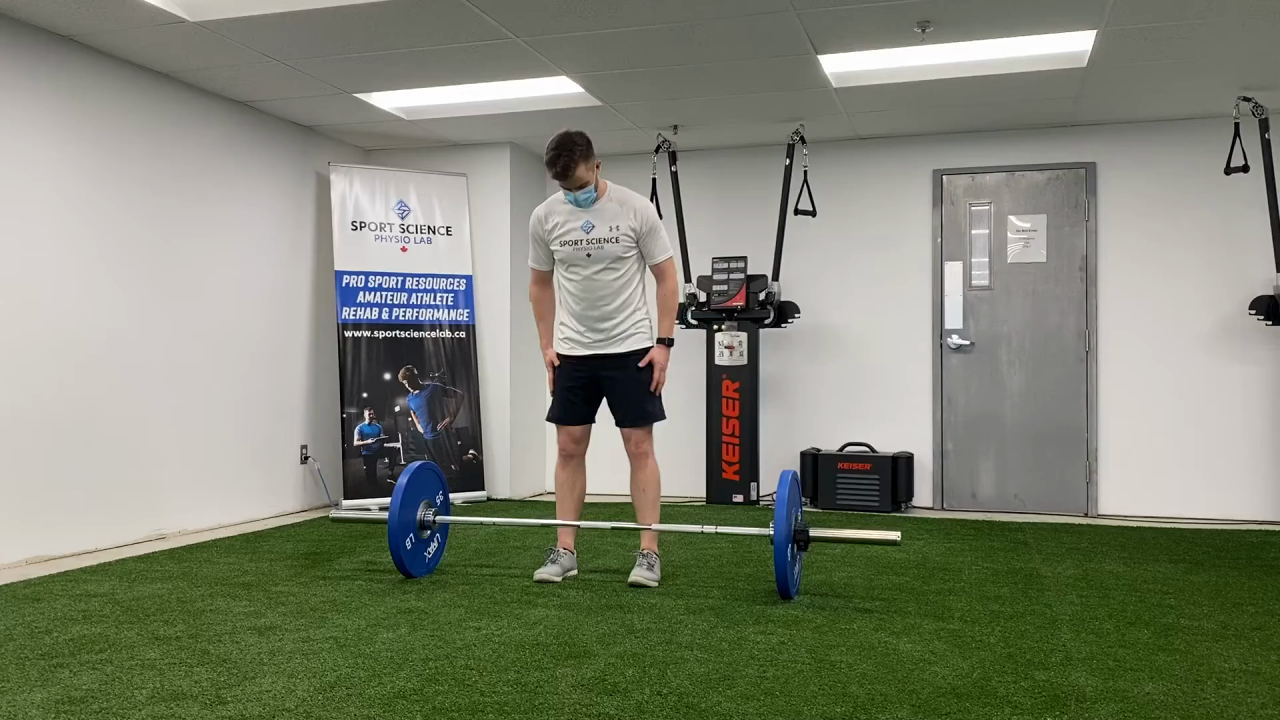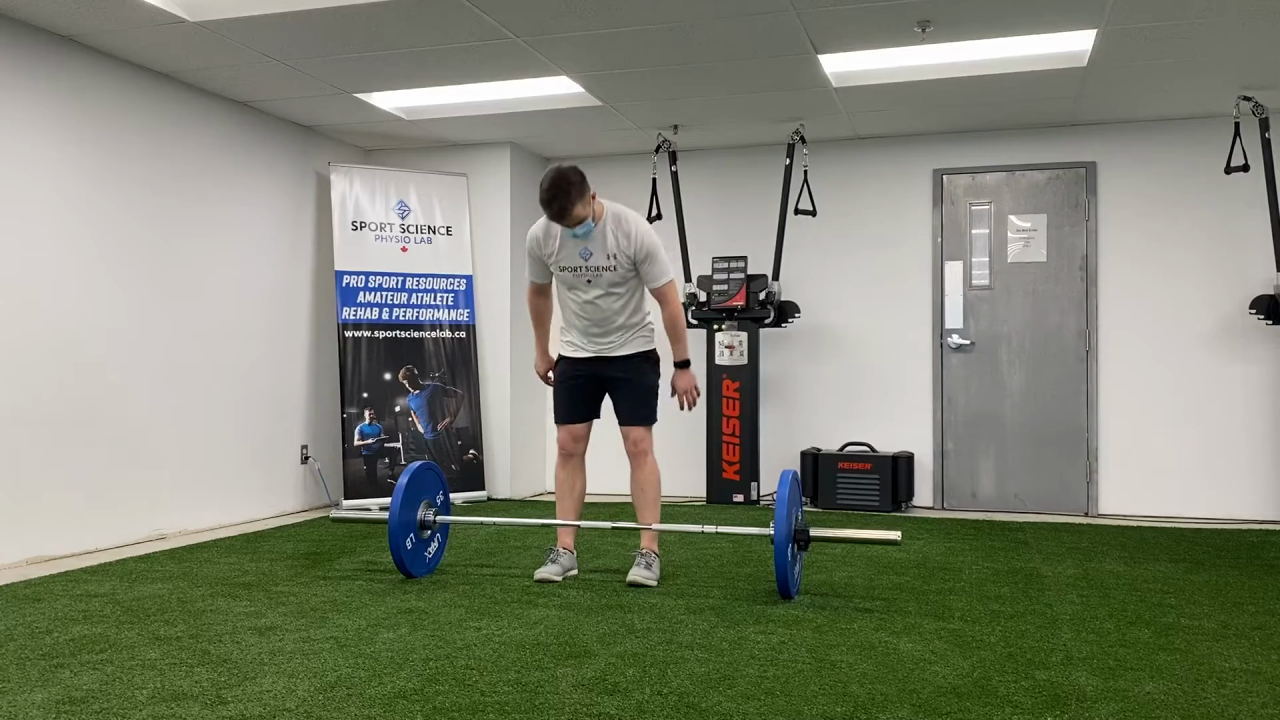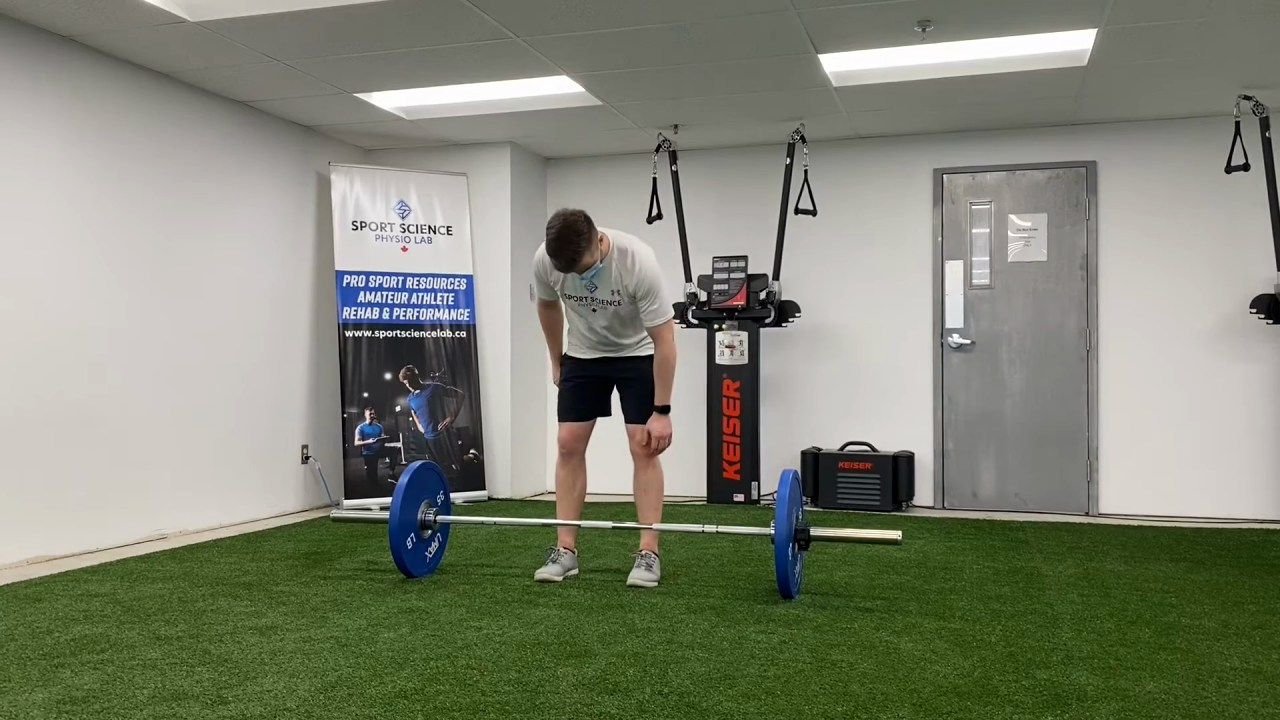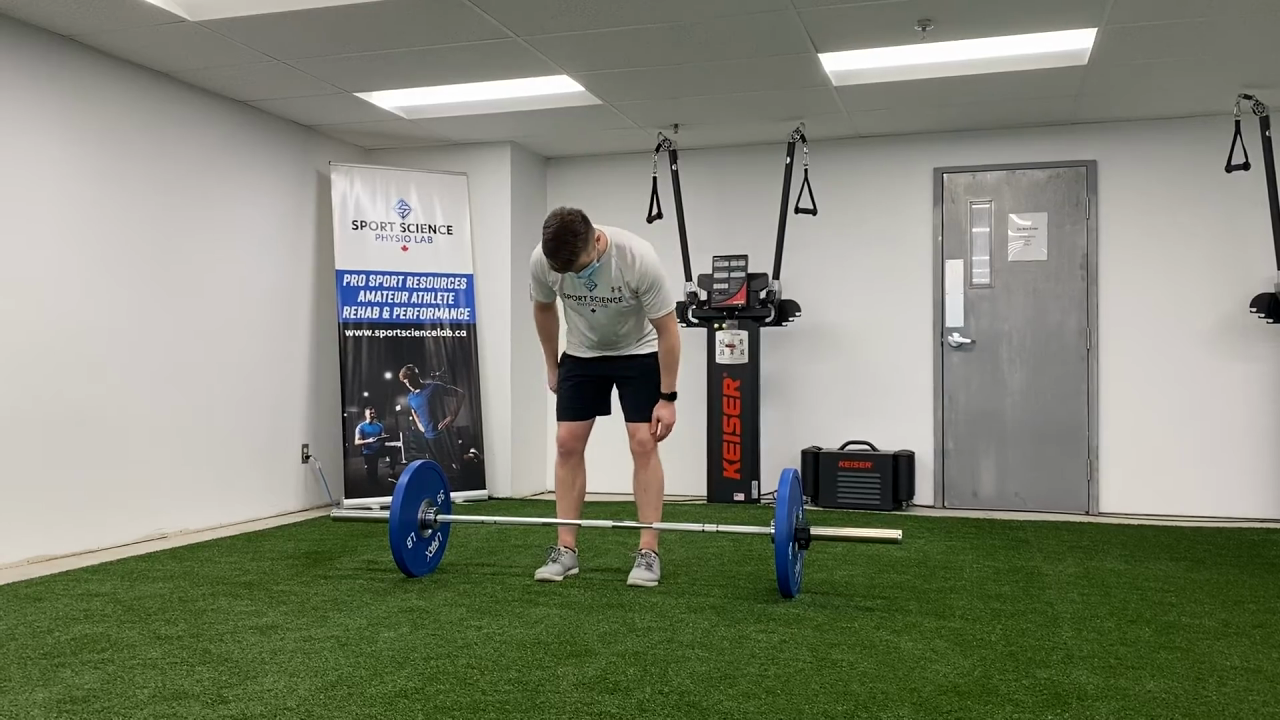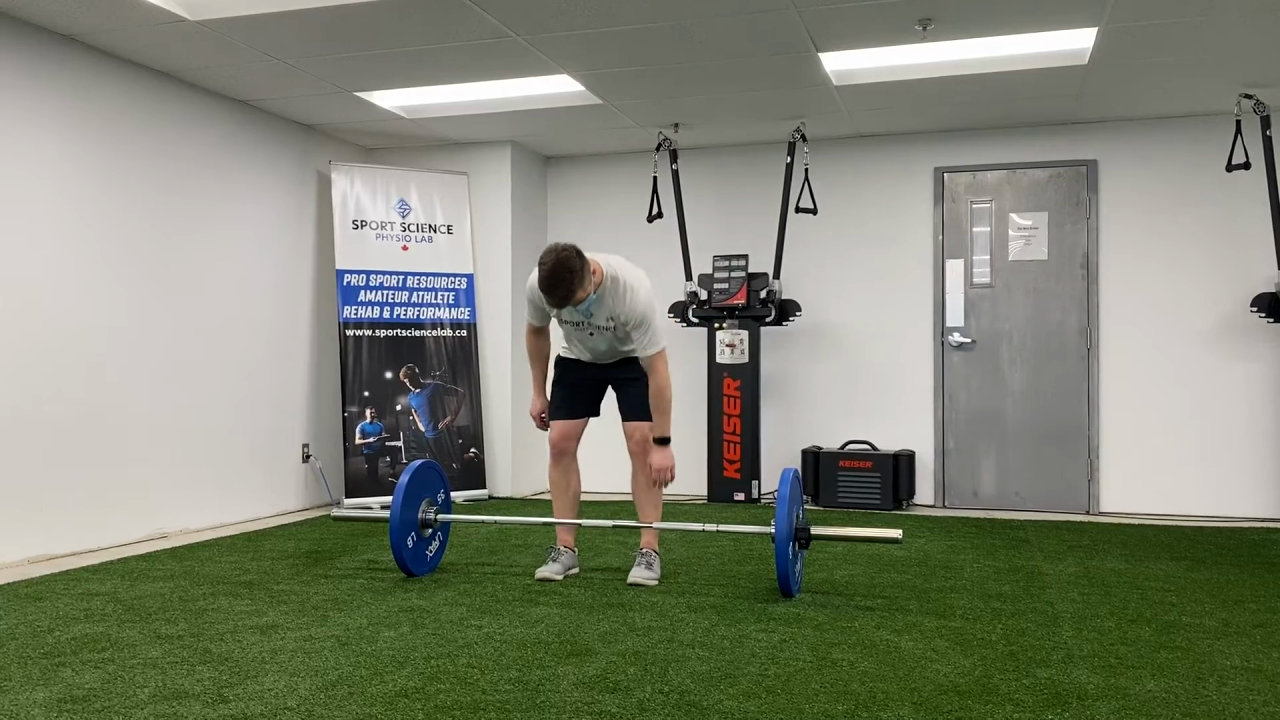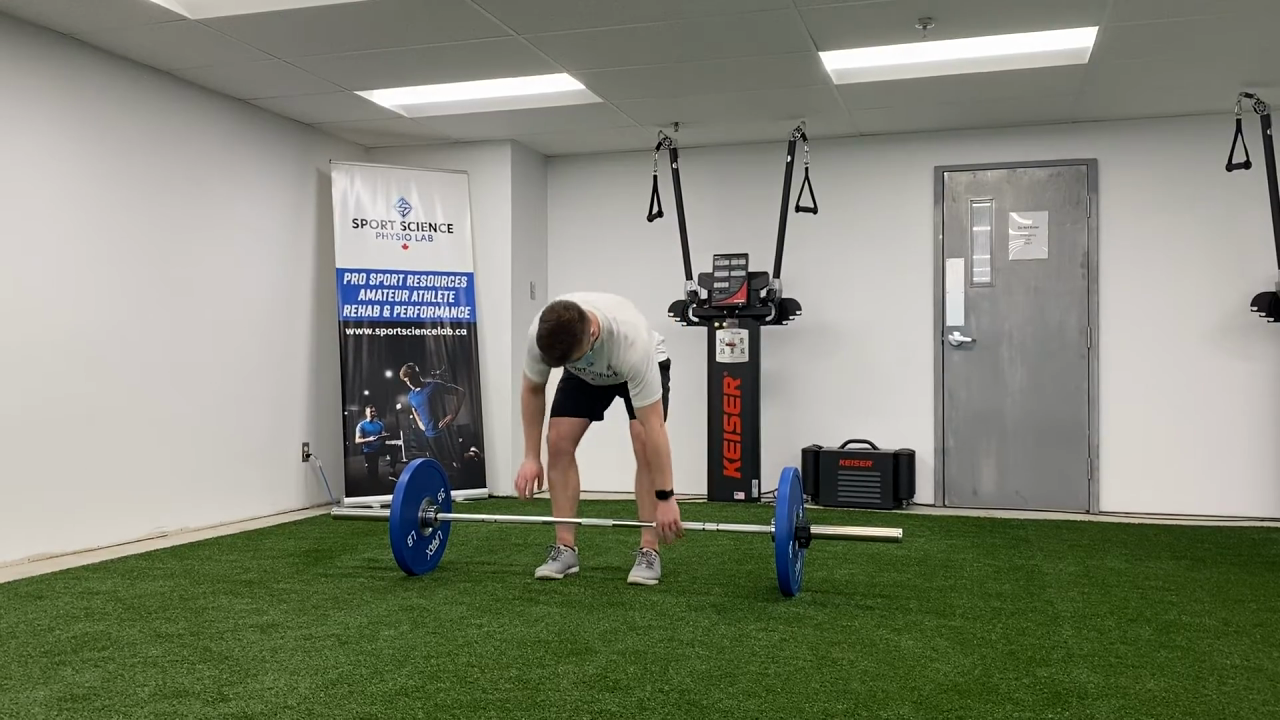
dt=0.3s
person 1, frame 1
left shoulder: (636, 210)
right shoulder: (544, 217)
left elbow: (666, 279)
right elbow: (541, 283)
left wrist: (663, 344)
right wrist: (546, 345)
left hip: (630, 351)
right hip: (572, 353)
left knee: (639, 448)
right knee: (569, 447)
left ankle: (649, 552)
right ankle: (565, 550)
person 1, frame 2
left shoulder: (634, 231)
right shoulder: (540, 237)
left elbow: (669, 301)
right elbow: (539, 294)
left wrist: (682, 365)
right wrist: (541, 351)
left hip: (632, 354)
right hip: (575, 356)
left knee: (639, 447)
right knee: (569, 447)
left ankle: (648, 551)
right ankle: (565, 550)
person 1, frame 3
left shoulder: (638, 262)
right shoulder: (544, 260)
left elbow: (663, 340)
left wrist: (661, 411)
right wrist: (556, 361)
left hip: (638, 356)
right hip: (583, 356)
left knee: (643, 447)
right knee: (569, 445)
left ankle: (648, 553)
right ankle: (565, 551)
person 1, frame 4
left shoulder: (638, 258)
right shoulder: (542, 261)
left elbow: (667, 330)
right elbow: (544, 308)
left wrist: (667, 398)
right wrist: (552, 365)
left hip: (638, 354)
right hip: (582, 355)
left knee: (644, 444)
right knee: (567, 444)
left ankle: (648, 552)
right ankle: (565, 549)
person 1, frame 5
left shoulder: (632, 290)
right shoulder: (538, 285)
left elbow: (658, 373)
right elbow: (536, 332)
left wrist: (662, 441)
right wrist: (538, 392)
left hip: (632, 358)
right hip: (577, 360)
left knee: (641, 443)
right knee: (560, 443)
left ankle: (648, 551)
right ankle: (565, 549)
person 1, frame 6
left shoulder: (631, 342)
right shoulder: (541, 333)
left elbow: (653, 426)
right elbow: (533, 389)
left wrist: (665, 497)
right wrist: (531, 456)
left hip: (646, 366)
right hip: (584, 375)
left knee: (643, 441)
right knee: (559, 443)
left ankle: (649, 552)
right ankle: (565, 548)
